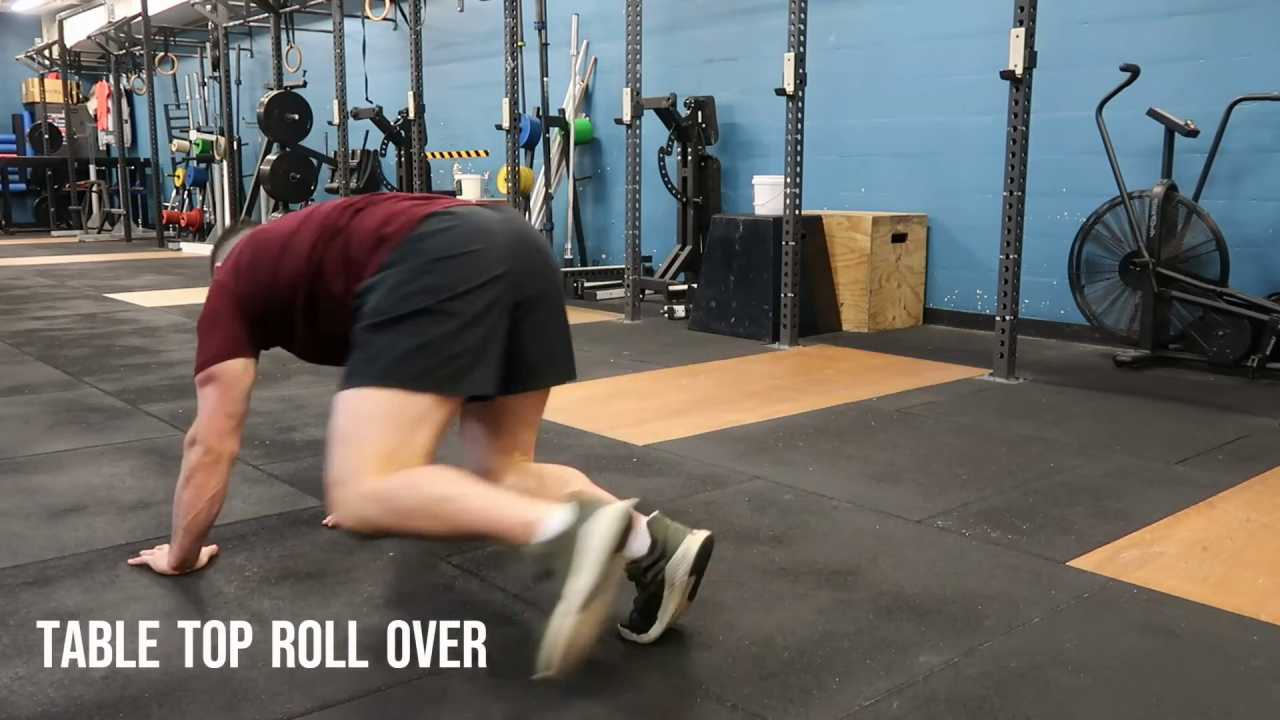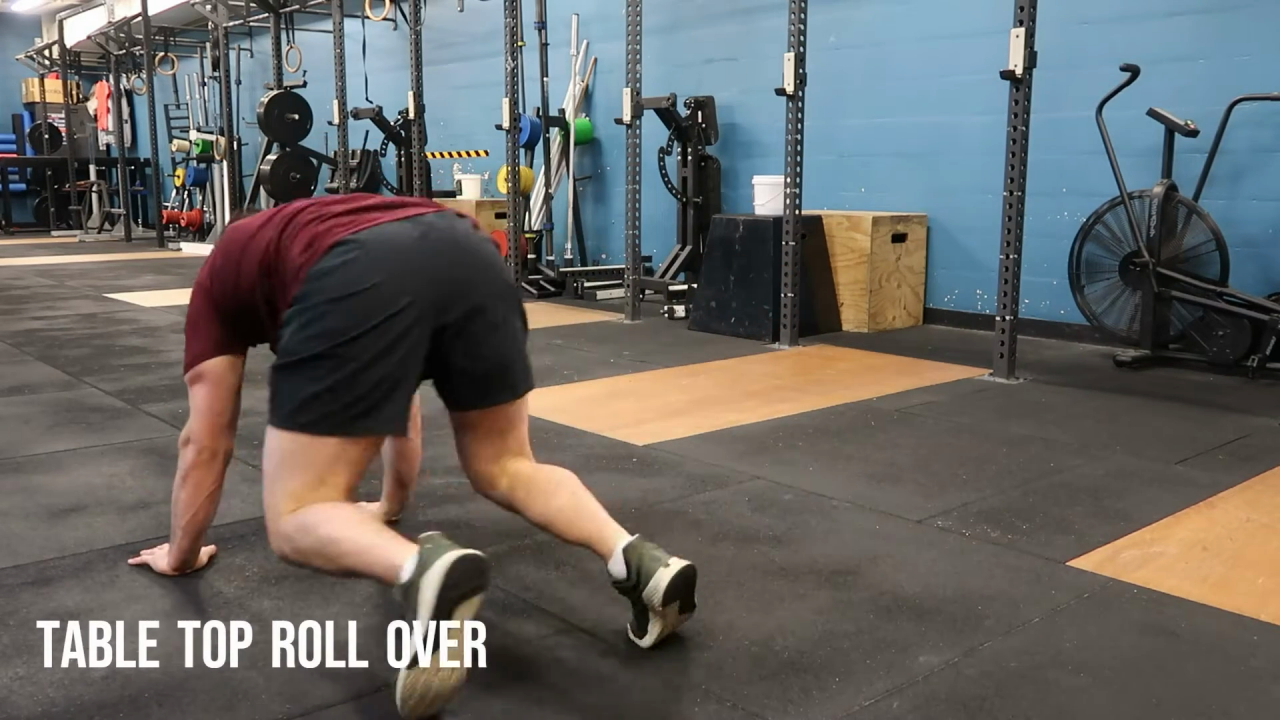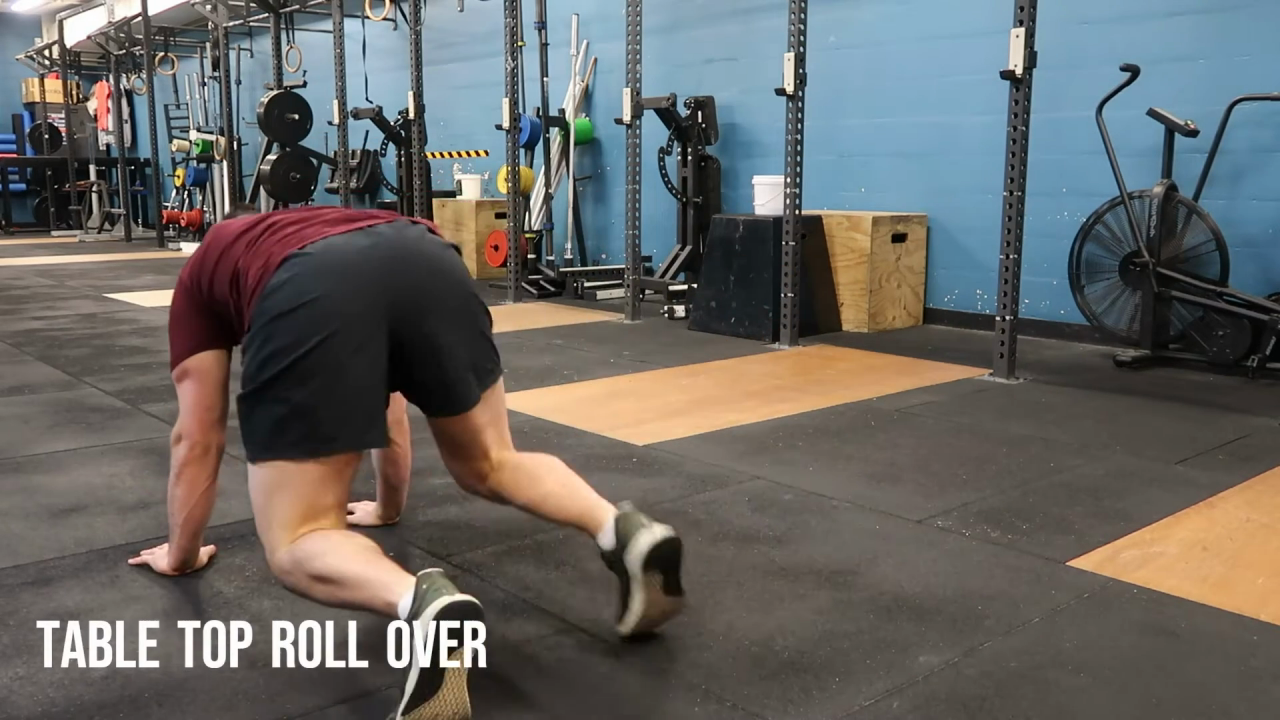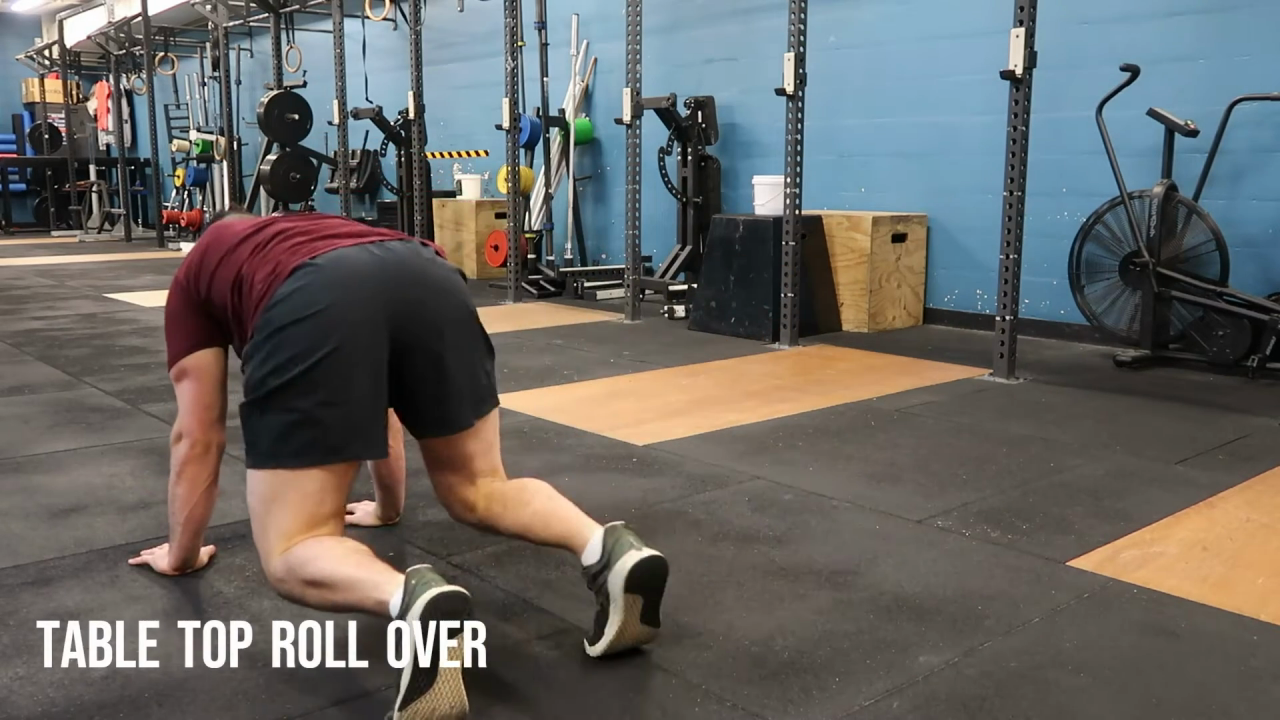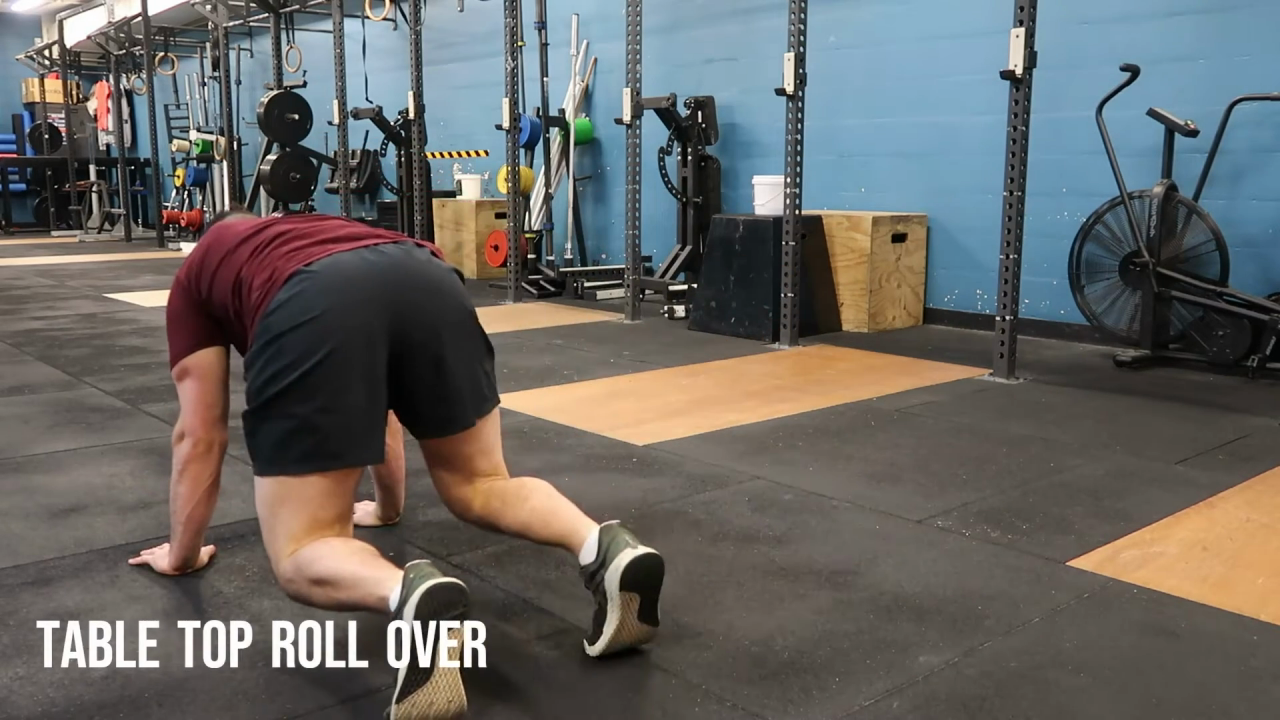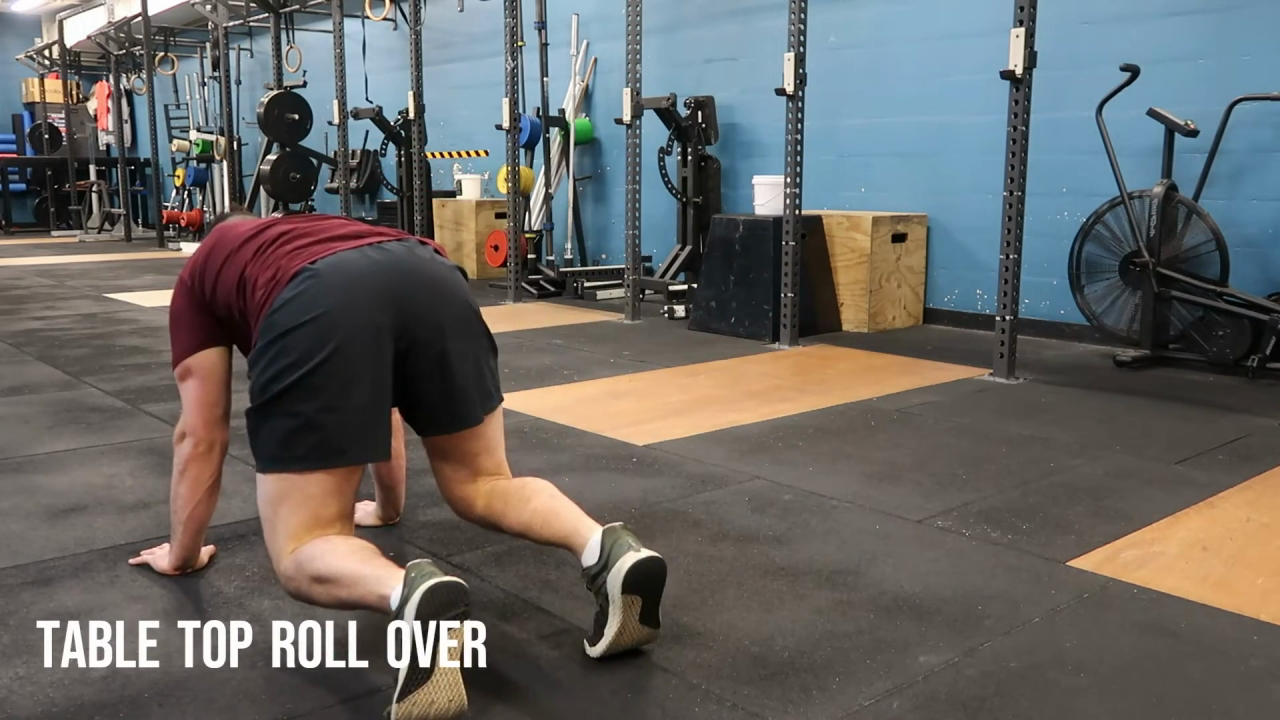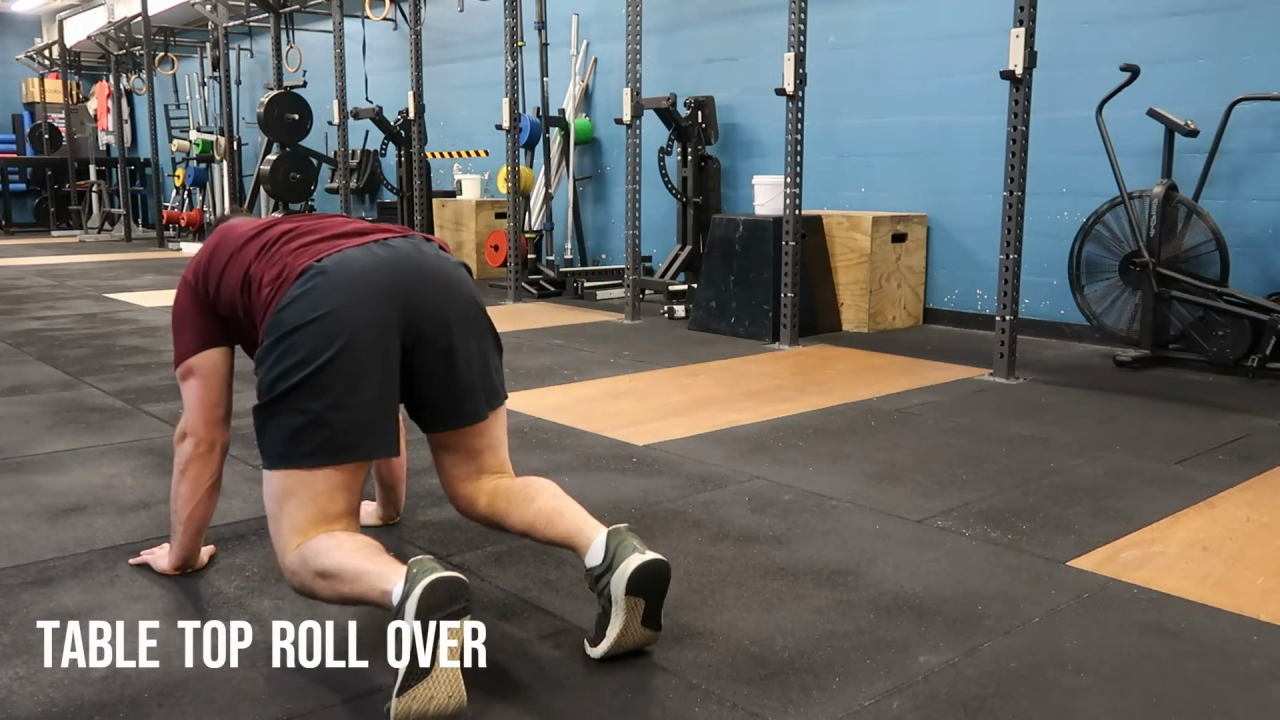
dt=0.2s
person 1, frame 1
left shoulder: (237, 280)
left elbow: (211, 445)
right elbow: (392, 398)
left wrist: (181, 553)
left hip: (439, 262)
right hip: (511, 240)
left knee: (361, 498)
right knee: (502, 474)
left ankle: (573, 530)
right ankle: (648, 538)
person 1, frame 2
left shoulder: (219, 275)
left elbow: (205, 443)
right elbow: (396, 399)
left wrist: (180, 554)
right wrist: (393, 505)
left hip: (358, 284)
left knee: (298, 525)
right knee: (504, 470)
left ankle: (422, 570)
right ankle: (633, 559)
person 1, frame 3
left shoulder: (201, 274)
left elbow: (197, 439)
right elbow: (386, 404)
left wrist: (180, 553)
right wrist: (389, 505)
left hip: (310, 298)
left knee: (296, 546)
right knee: (492, 465)
left ankle: (422, 604)
right ankle: (623, 532)
person 1, frame 4
left shoulder: (196, 274)
left elbow: (196, 437)
right elbow: (381, 402)
left wrist: (182, 553)
right wrist: (387, 508)
left hip: (317, 309)
left knee: (293, 554)
right knee: (477, 494)
left ankle: (413, 602)
right ankle: (609, 553)
person 1, frame 5
left shoulder: (197, 273)
left elbow: (199, 436)
right elbow: (377, 403)
left wrist: (182, 553)
right wrist: (388, 507)
left hip: (314, 314)
left knee: (303, 556)
right knee: (479, 489)
left ankle: (410, 597)
right ankle: (604, 549)
person 1, frame 6
left shoulder: (200, 273)
left elbow: (201, 436)
right elbow: (380, 401)
left wrist: (182, 552)
right wrist: (388, 506)
left hip: (319, 312)
left knee: (303, 555)
right knee: (484, 489)
left ankle: (412, 595)
right ankle: (608, 551)
person 1, frame 7
left shoulder: (203, 273)
left elbow: (202, 436)
right elbow: (380, 399)
left wrist: (183, 552)
right wrist: (388, 507)
left hip: (325, 307)
left knee: (309, 549)
right knee: (486, 487)
left ankle: (414, 592)
right ankle: (612, 553)
